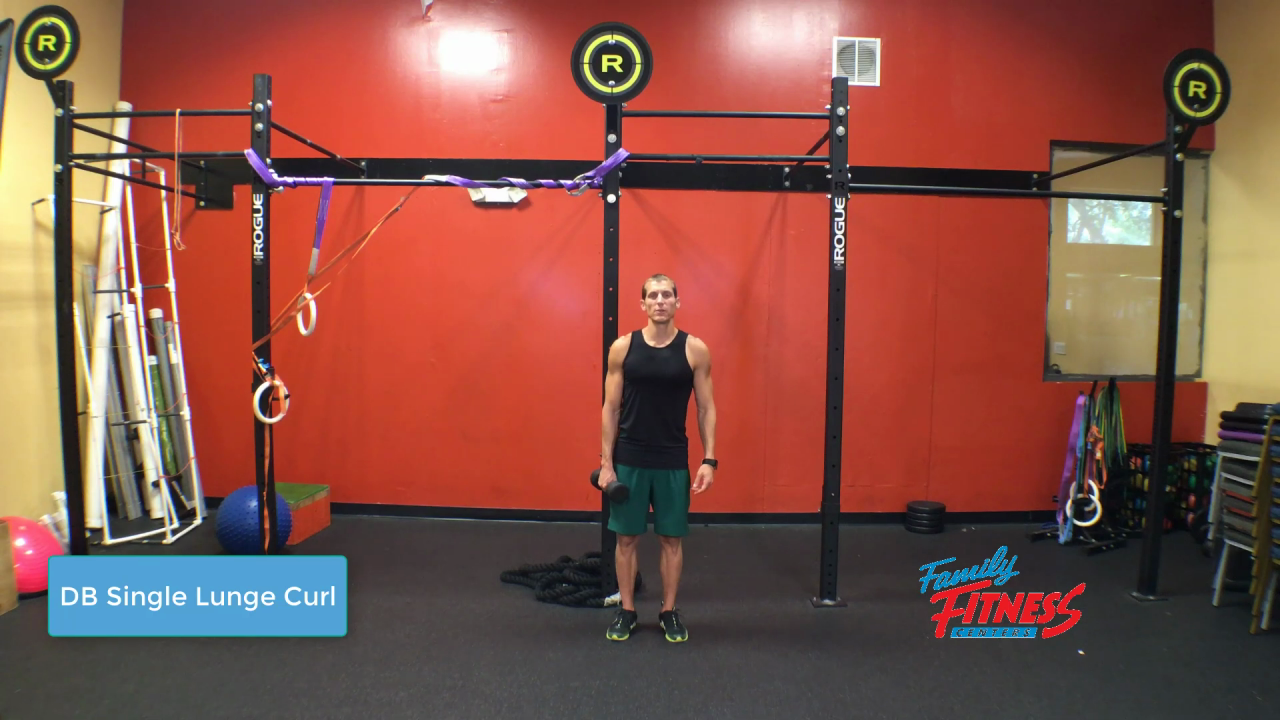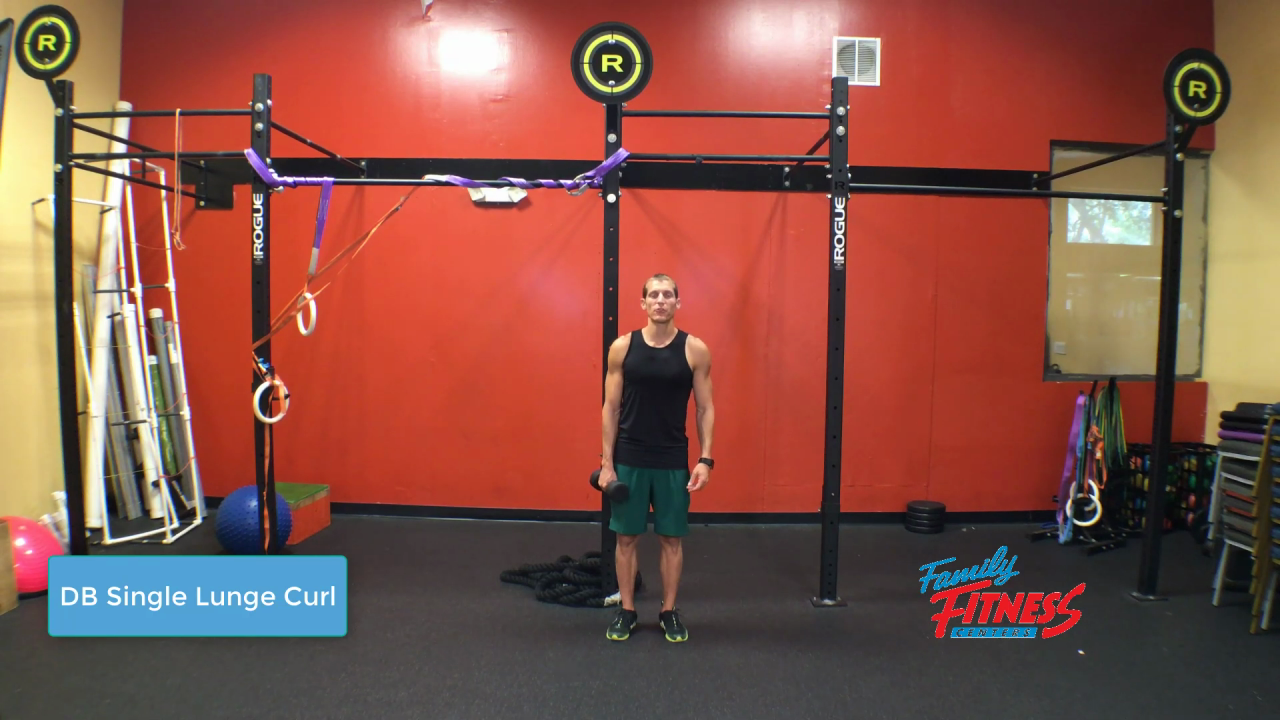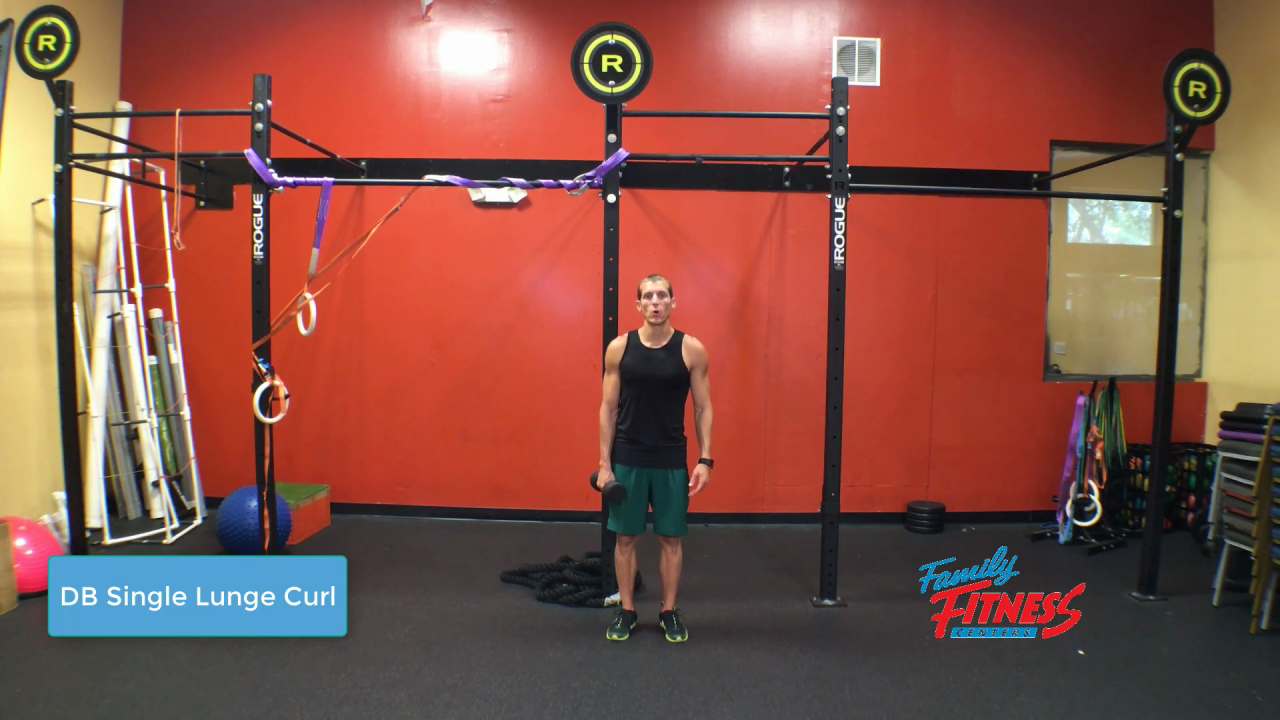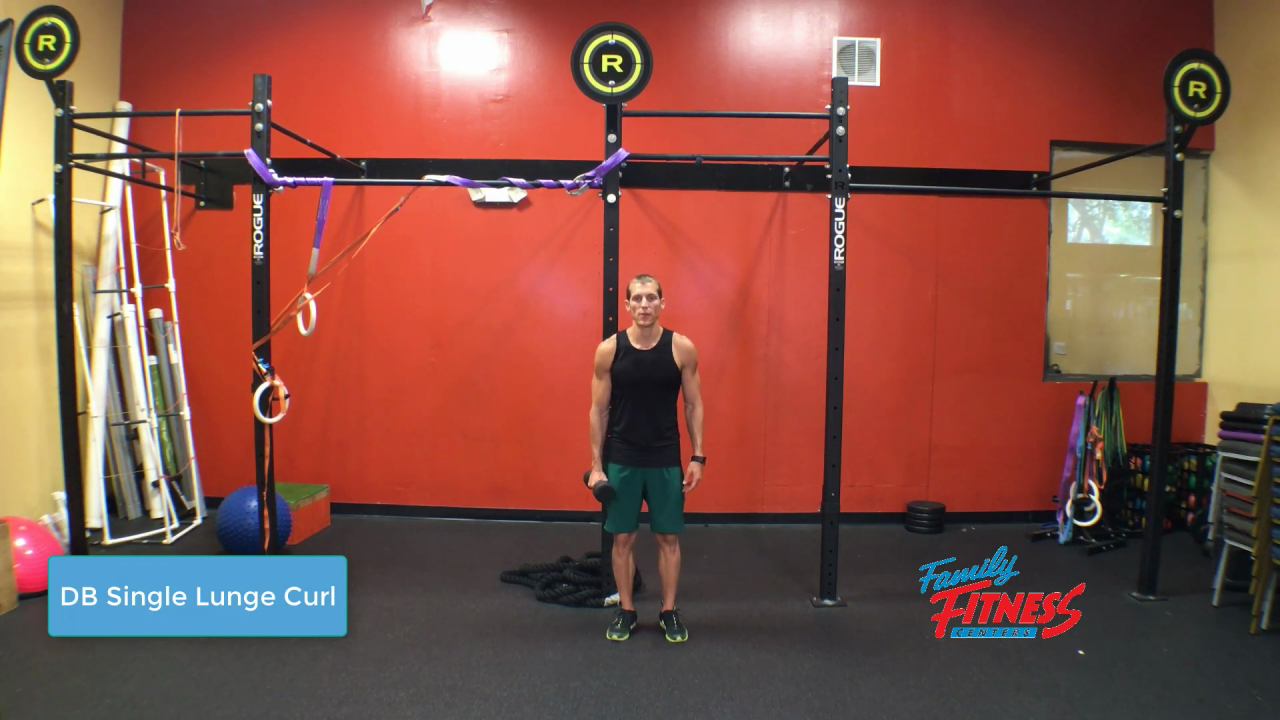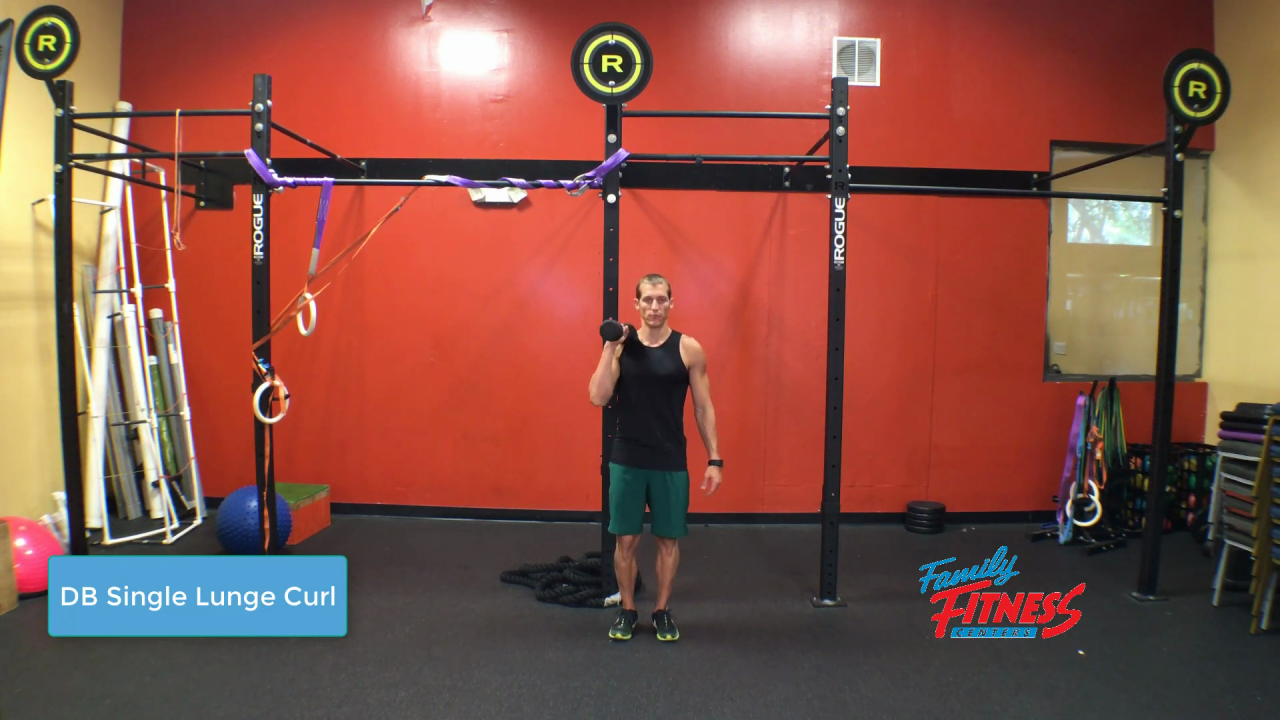
dt=1s
person 1, frame 1
left shoulder: (695, 349)
right shoulder: (622, 347)
left elbow: (706, 407)
right elbow: (611, 408)
left wrist: (709, 460)
right wrist: (606, 463)
left hip: (674, 461)
right hip: (629, 459)
left knee: (672, 538)
right knee: (626, 537)
left ankle: (669, 611)
right ankle: (627, 611)
person 1, frame 2
left shoulder: (695, 349)
right shoulder: (622, 346)
left elbow: (705, 407)
right elbow: (611, 408)
left wrist: (705, 459)
right wrist: (607, 462)
left hip: (674, 460)
right hip: (629, 459)
left knee: (672, 538)
right knee: (626, 536)
left ankle: (669, 611)
right ankle: (626, 611)
person 1, frame 3
left shoulder: (692, 349)
right shoulder: (619, 347)
left elbow: (703, 407)
right elbow: (608, 408)
left wrist: (705, 459)
right wrist: (605, 463)
left hip: (672, 460)
right hip: (627, 459)
left knee: (671, 538)
right knee: (625, 537)
left ankle: (669, 611)
right ankle: (626, 610)
person 1, frame 4
left shoulder: (682, 348)
right shoulder: (609, 350)
left elbow: (694, 404)
right elbow: (599, 410)
left wrist: (697, 456)
right wrist: (596, 465)
left hip: (666, 459)
right hip: (621, 459)
left knee: (669, 537)
right knee: (622, 537)
left ankle: (669, 611)
right ankle: (626, 611)
person 1, frame 5
left shoulder: (689, 349)
right shoulder: (621, 346)
left elbow: (704, 408)
right elbow: (597, 398)
left wrist: (714, 460)
right wrist: (609, 348)
left hip: (671, 462)
right hip: (626, 459)
left knee: (668, 539)
right knee: (625, 539)
left ankle: (662, 611)
right ankle: (627, 610)
